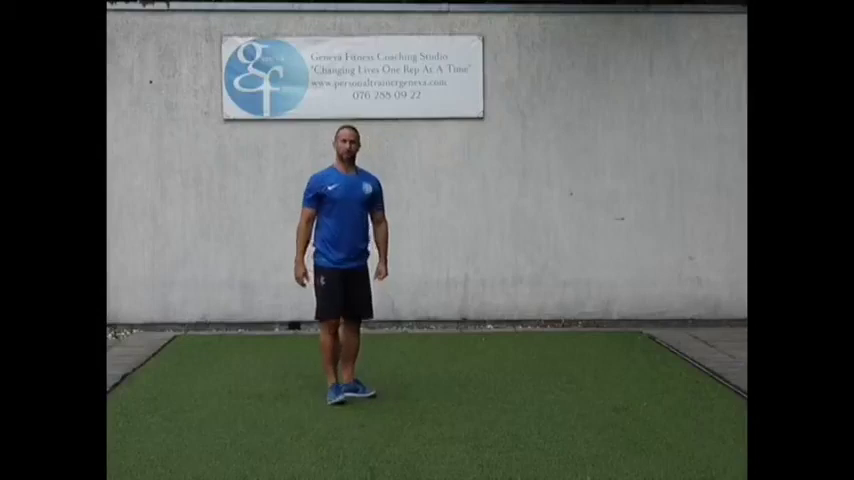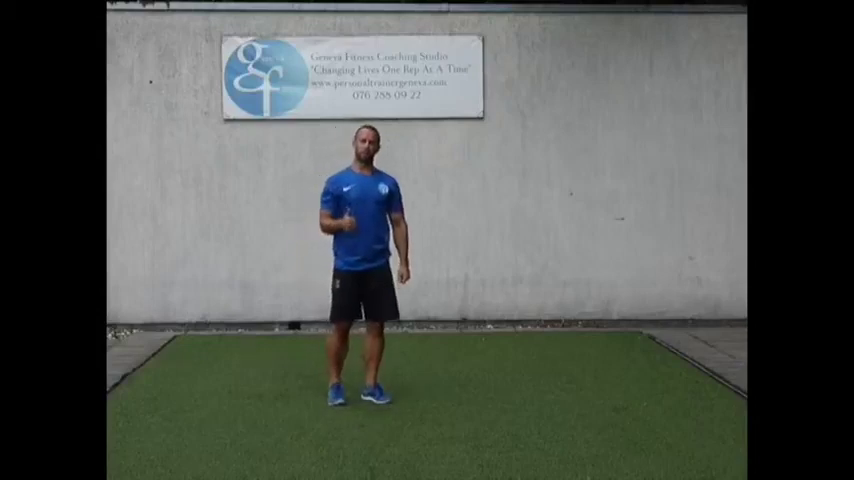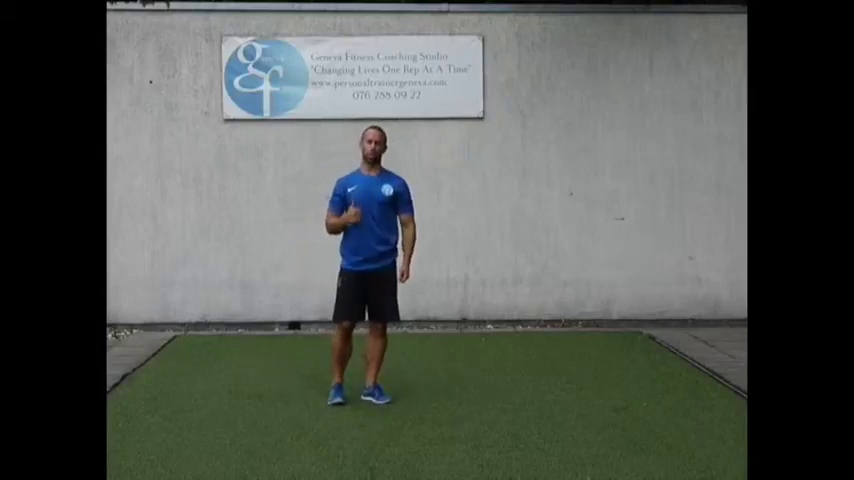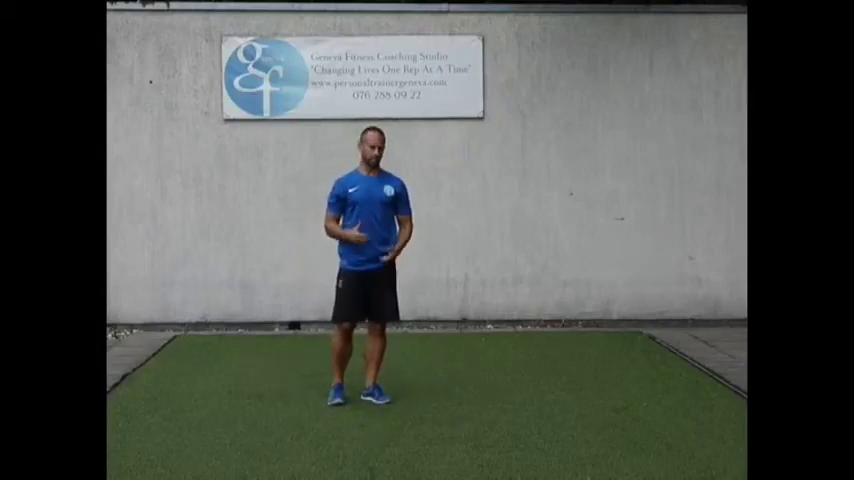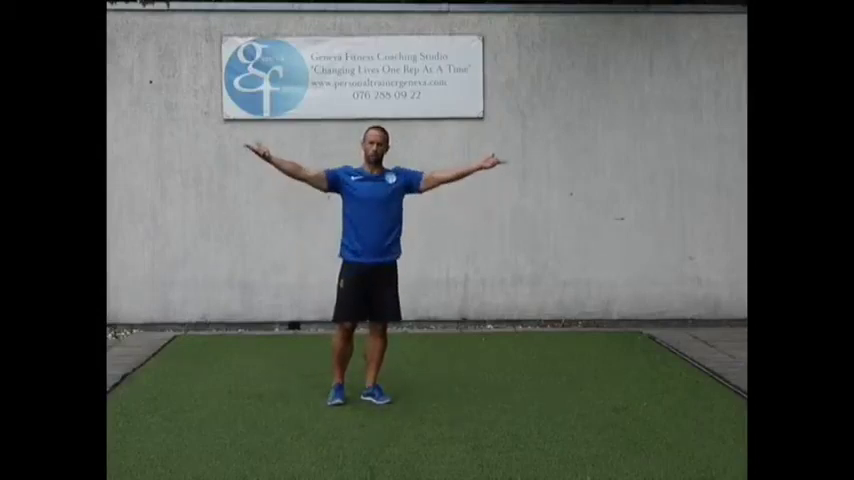
dt=1s
person 1, frame 1
left shoulder: (371, 183)
right shoulder: (320, 180)
left elbow: (379, 222)
right elbow: (306, 222)
left wrist: (383, 260)
right wrist: (299, 260)
left hip: (358, 266)
right hip: (328, 265)
left knee: (353, 324)
right knee: (330, 324)
left ankle: (349, 381)
right ankle: (333, 383)
person 1, frame 2
left shoulder: (388, 183)
right shoulder: (336, 182)
left elbow: (398, 224)
right elbow: (324, 223)
left wrist: (404, 262)
right wrist: (341, 224)
left hip: (378, 267)
right hip: (346, 268)
left knee: (376, 326)
right knee: (341, 326)
left ankle: (371, 385)
right ankle: (334, 384)
person 1, frame 3
left shoulder: (396, 184)
right shoulder: (345, 183)
left elbow: (408, 225)
right elbow: (330, 226)
left wrist: (406, 261)
right wrist: (346, 219)
left hip: (383, 268)
right hip: (351, 268)
left knee: (379, 326)
right knee: (344, 326)
left ankle: (371, 385)
right ankle: (337, 383)
person 1, frame 4
left shoulder: (395, 185)
right shoulder: (344, 184)
left elbow: (406, 224)
right elbow: (329, 225)
left wrist: (398, 248)
right wrist: (347, 235)
left hip: (383, 269)
right hip: (351, 269)
left knee: (378, 327)
right knee: (344, 327)
left ankle: (371, 386)
right ankle: (337, 385)
person 1, frame 5
left shoulder: (400, 178)
right shoulder: (345, 177)
left elbow: (438, 177)
right elbow: (305, 174)
left wrist: (480, 166)
right wrist: (270, 158)
left hip: (385, 267)
right hip: (353, 265)
left knee: (379, 327)
right knee: (345, 326)
left ankle: (371, 386)
right ankle: (338, 385)
